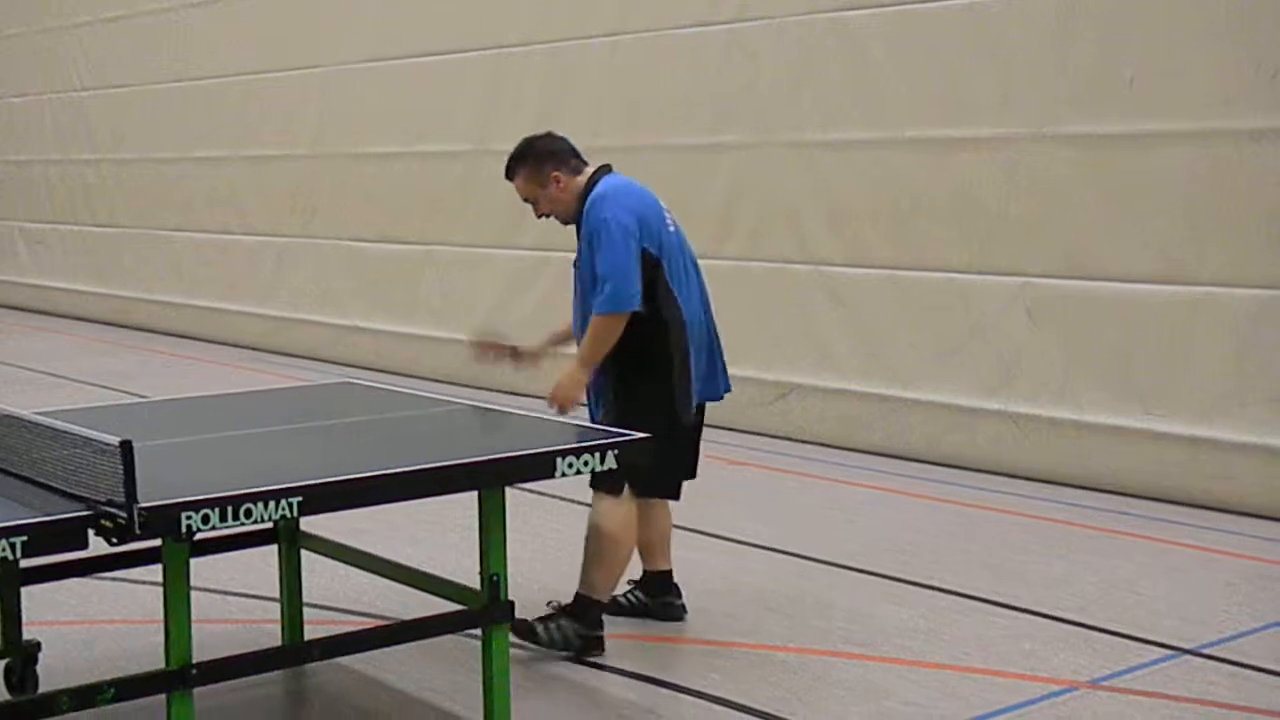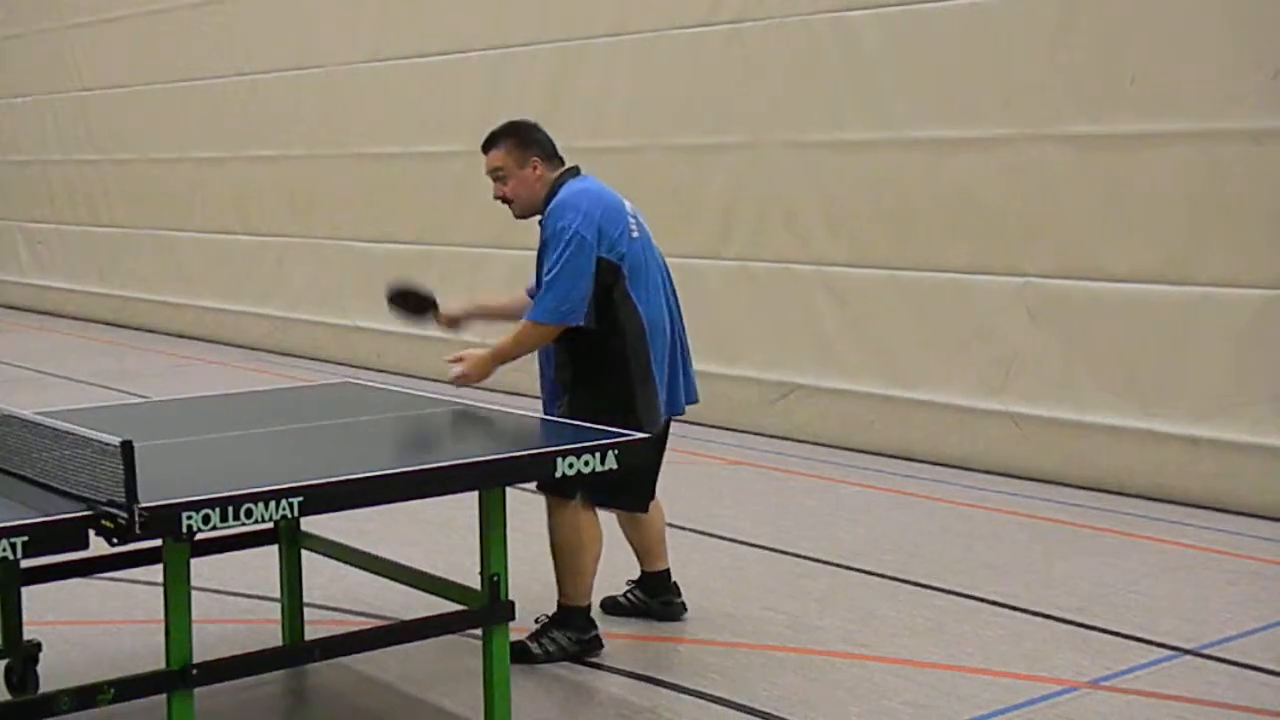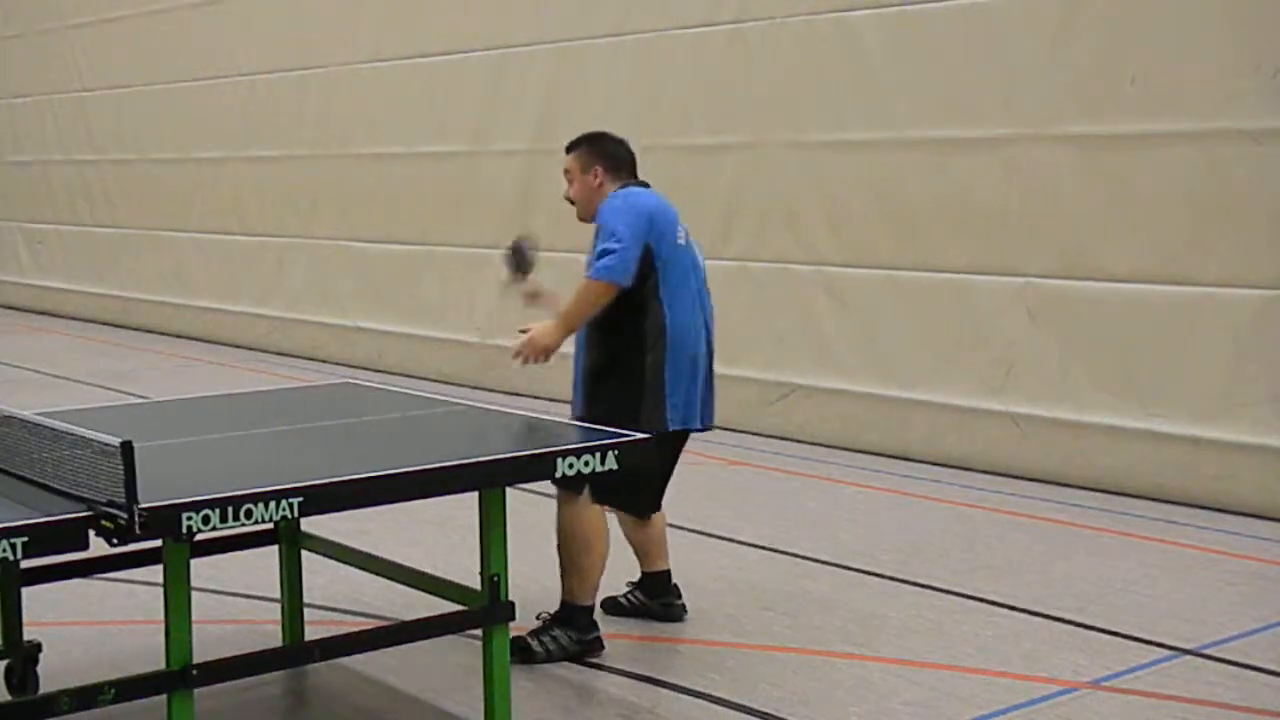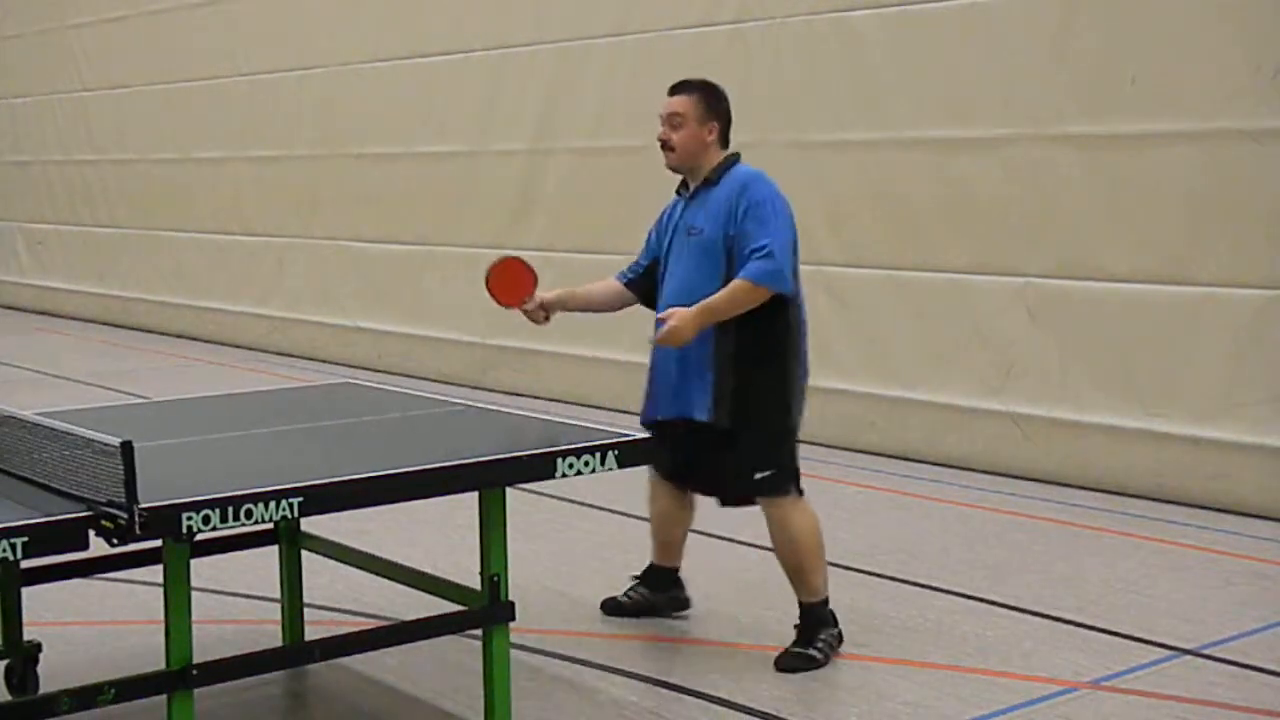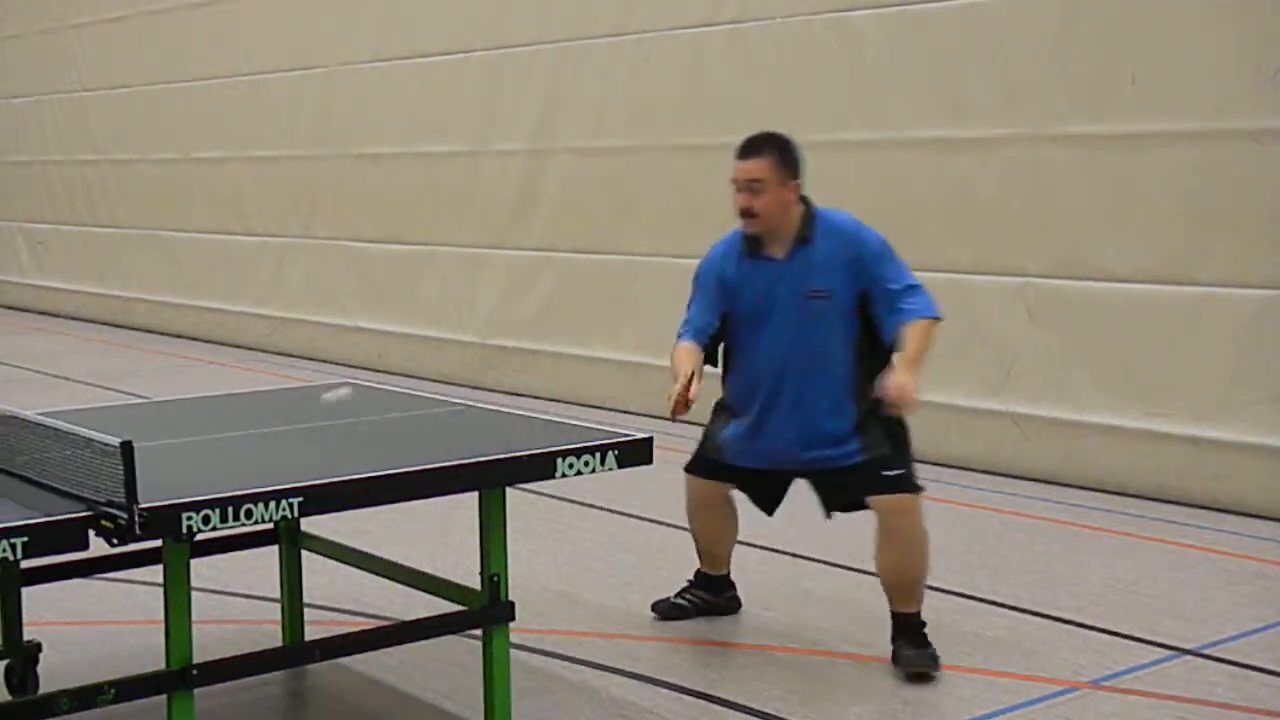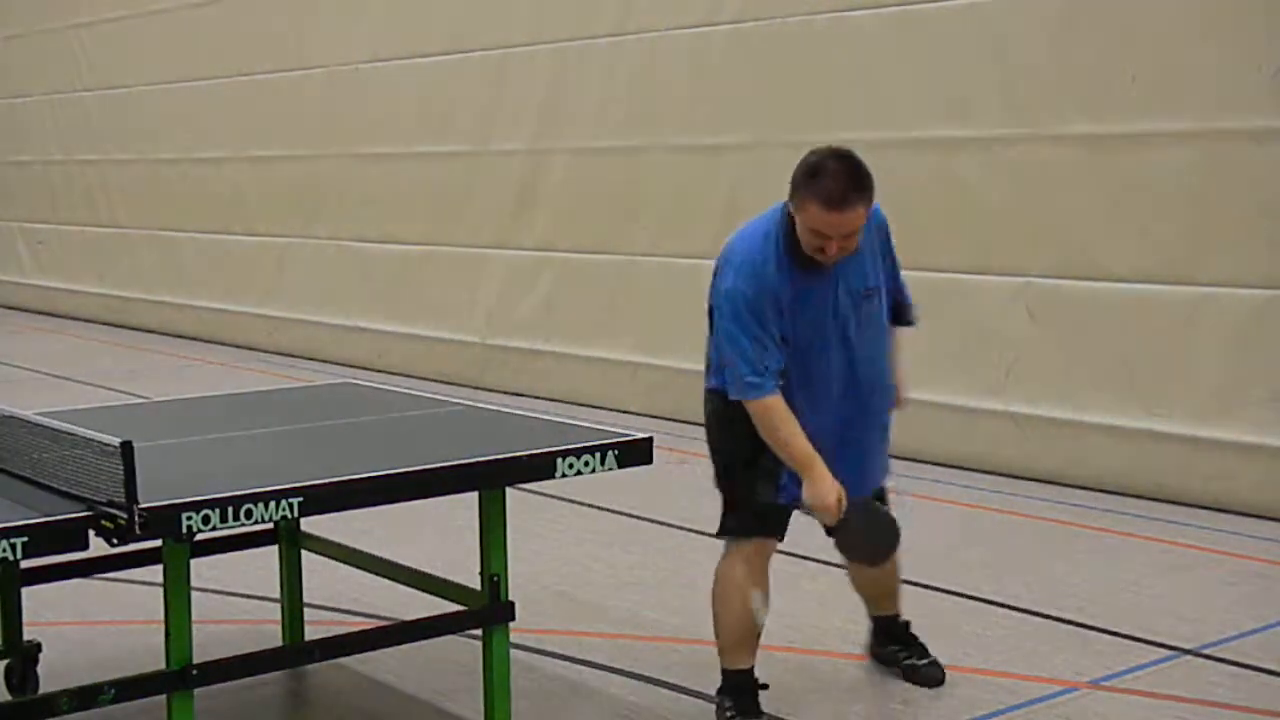
dt=0.7s
person 1, frame 1
left shoulder: (609, 208)
right shoulder: (614, 199)
left elbow: (616, 306)
right elbow: (606, 301)
left wrist: (580, 373)
right wrist: (545, 345)
left hip: (651, 375)
right hip: (664, 372)
left knee: (616, 486)
right knee: (643, 482)
left ankle: (583, 616)
right ankle: (657, 588)
person 1, frame 2
left shoulder: (572, 209)
right shoulder: (584, 200)
left elbow: (554, 314)
right elbow: (545, 300)
left wrist: (489, 360)
right wrist: (475, 311)
left hip: (612, 381)
right hip: (636, 374)
left knee: (569, 492)
right knee: (626, 486)
left ankle: (573, 624)
right ankle: (658, 588)
person 1, frame 3
left shoulder: (628, 207)
right shoulder: (650, 214)
left elbow: (613, 274)
left wrist: (558, 328)
right wrist: (555, 307)
left hip: (637, 385)
right hip: (659, 383)
left knee: (580, 490)
right knee: (628, 491)
left ankle: (576, 624)
right ankle: (659, 588)
person 1, frame 4
left shoulder: (751, 191)
right shoulder: (677, 209)
left elbow: (768, 273)
right elbow: (634, 285)
left wrist: (698, 316)
right wrist: (559, 299)
left hip: (750, 379)
right hip: (688, 381)
left knee: (777, 494)
right knee: (667, 476)
left ankle: (819, 620)
right ankle: (662, 582)
person 1, frame 5
left shoulder: (852, 242)
right shoulder: (724, 259)
left elbow: (915, 308)
right elbow: (695, 332)
left wrist: (904, 368)
right wrist: (685, 376)
left hip: (849, 414)
right hip: (755, 414)
left knee: (898, 503)
right knee: (705, 483)
left ankle: (909, 632)
right ankle: (714, 587)
person 1, frame 6
left shoulder: (874, 230)
right shoulder: (748, 266)
left elbow: (891, 307)
right elbow: (756, 389)
left wrist: (888, 376)
right wrist: (812, 471)
left hip: (849, 419)
right hip: (759, 421)
right knee: (750, 541)
left ankle: (891, 633)
